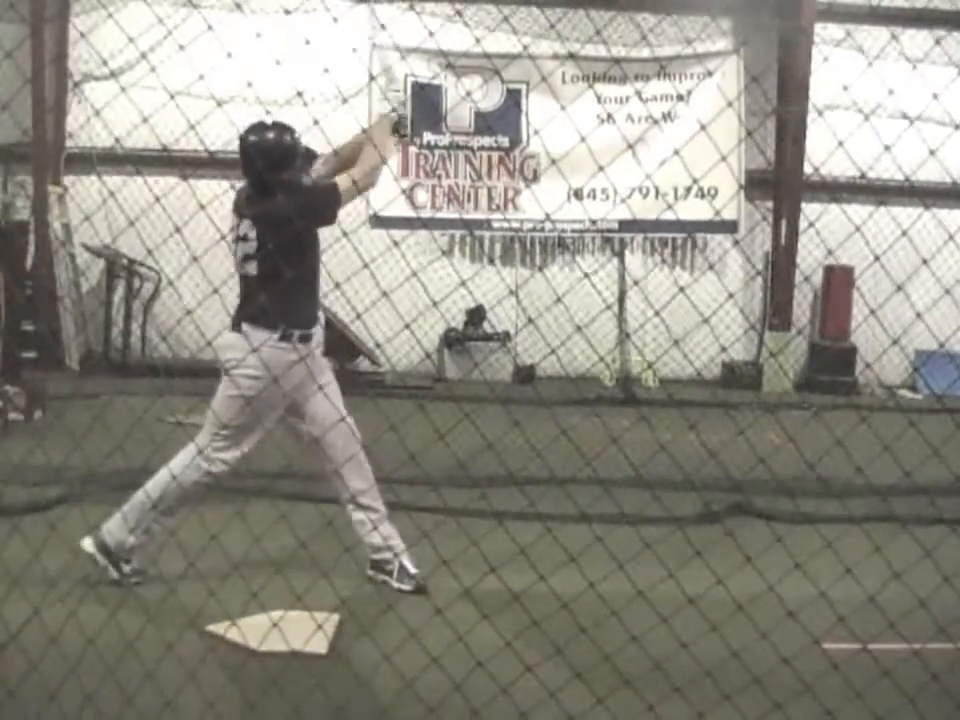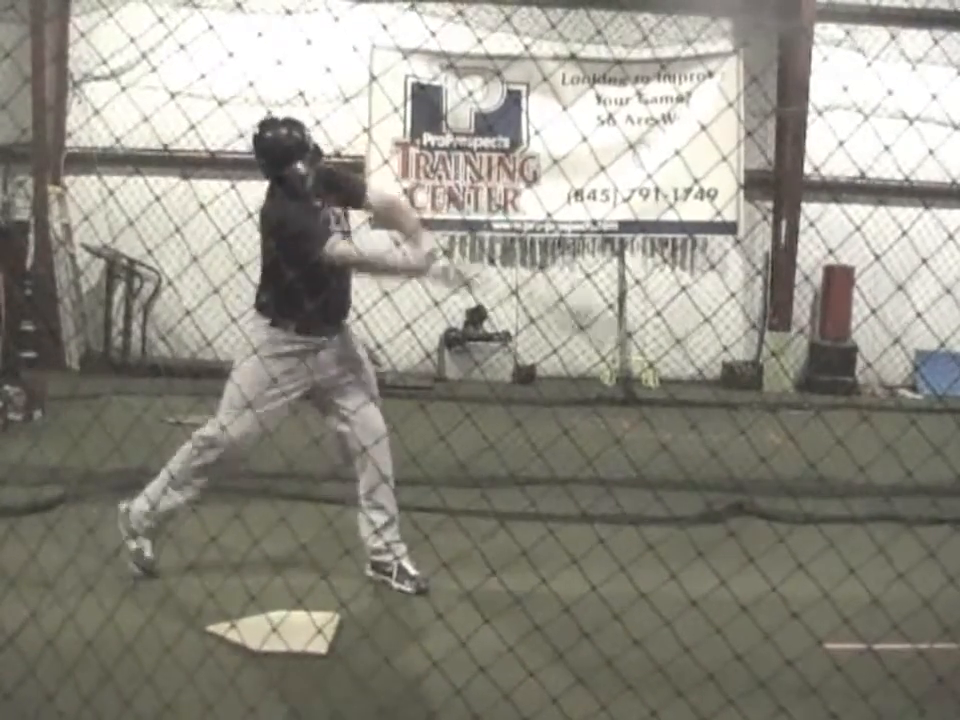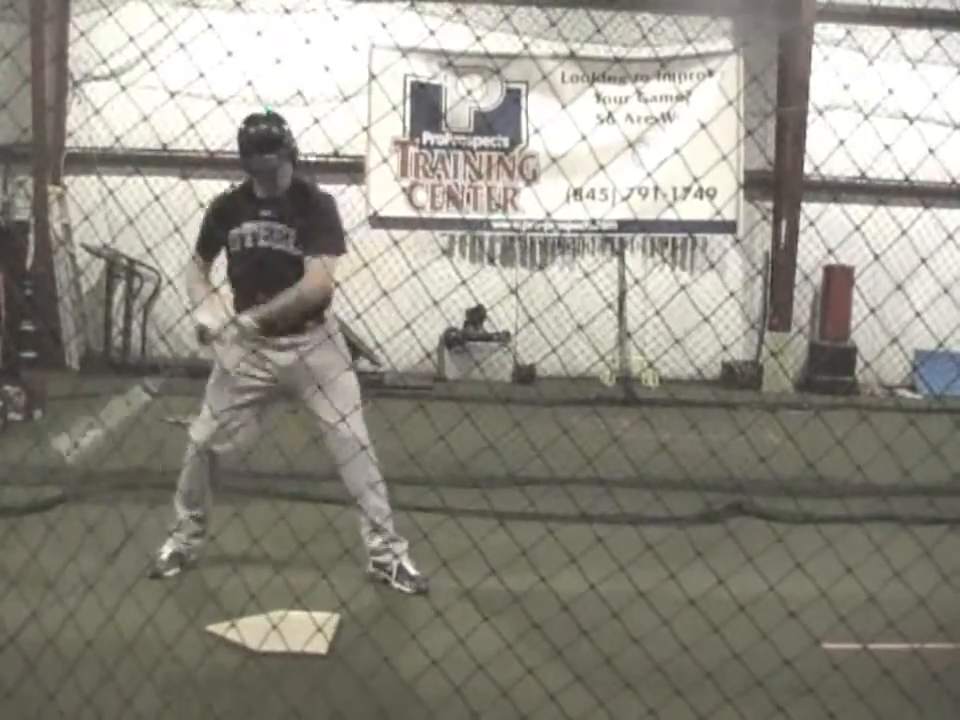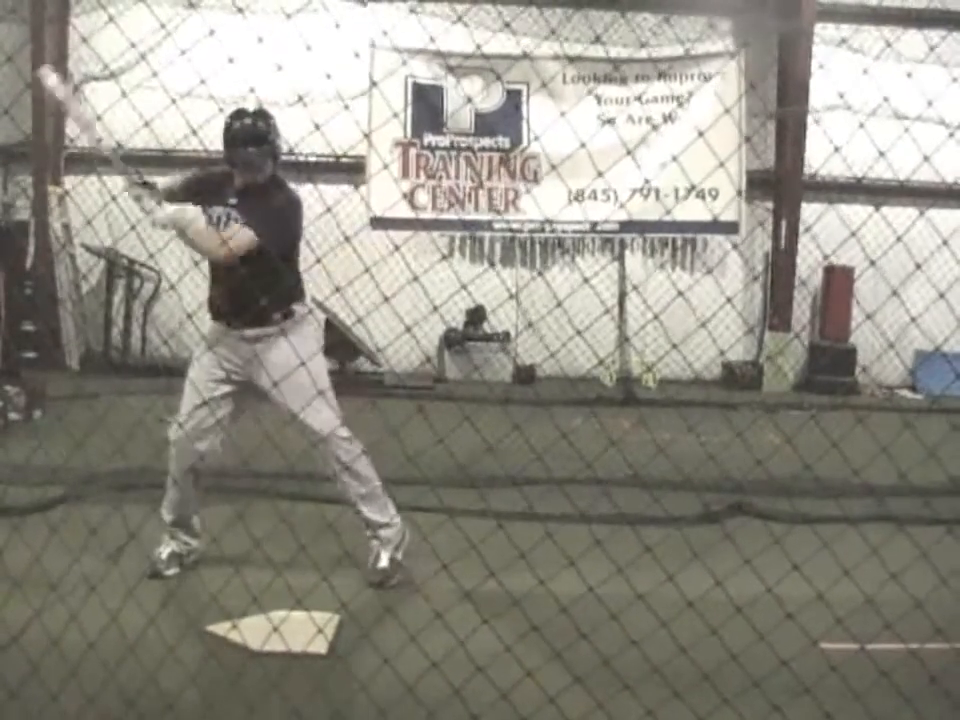
dt=0.3s
person 1, frame 1
left shoulder: (264, 190)
right shoulder: (286, 204)
left elbow: (332, 165)
right elbow: (362, 177)
left wrist: (377, 129)
right wrist: (384, 133)
left hip: (301, 346)
right hip: (268, 352)
left knee: (343, 443)
right knee: (210, 454)
left ankle: (384, 551)
right ankle: (112, 542)
person 1, frame 2
left shoulder: (327, 180)
right shoulder: (283, 213)
left elbow: (390, 205)
right elbow: (349, 258)
left wrist: (420, 246)
right wrist: (421, 268)
left hip: (336, 339)
right hip: (282, 343)
left knee: (371, 439)
right knee: (220, 435)
left ankle: (386, 554)
right ankle: (142, 517)
person 1, frame 3
left shoulder: (316, 205)
right shoulder: (227, 206)
left elbow: (320, 283)
right elbow: (198, 265)
left wrist: (254, 317)
right wrist: (205, 310)
left hip: (314, 342)
right hip: (247, 345)
left knee: (352, 442)
right knee: (204, 440)
left ankle: (389, 553)
right ankle: (186, 537)
person 1, frame 4
left shoulder: (282, 202)
right shoulder: (209, 185)
left elbow: (224, 252)
right elbow: (165, 202)
left wrist: (179, 217)
right wrist: (158, 199)
left hip: (283, 333)
right hip: (225, 335)
left knee: (331, 431)
right knee: (186, 438)
left ankle: (387, 532)
right ankle: (180, 539)
